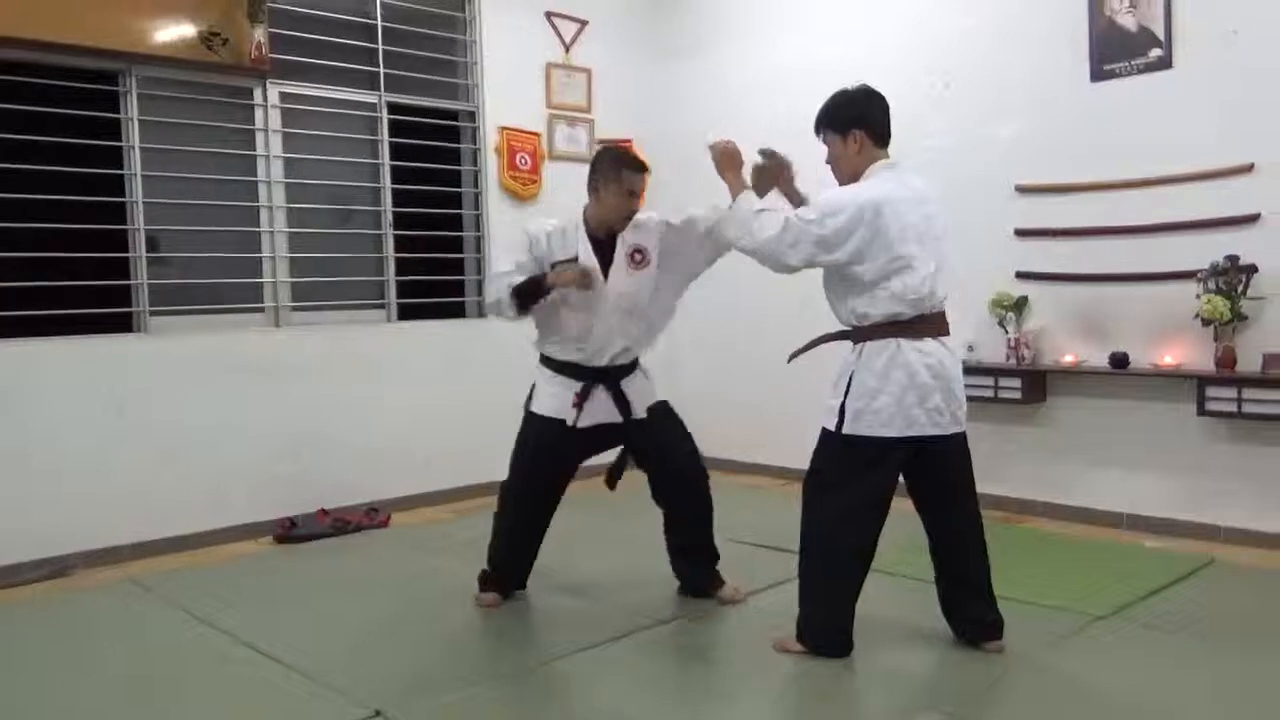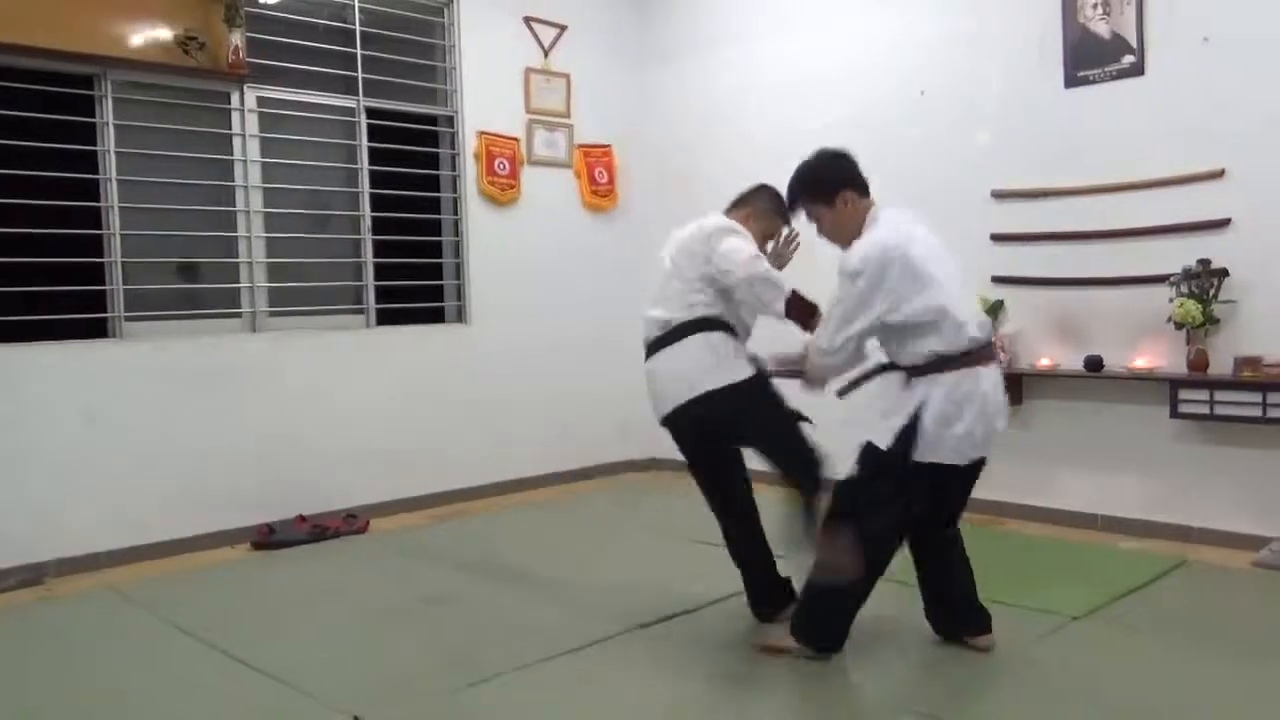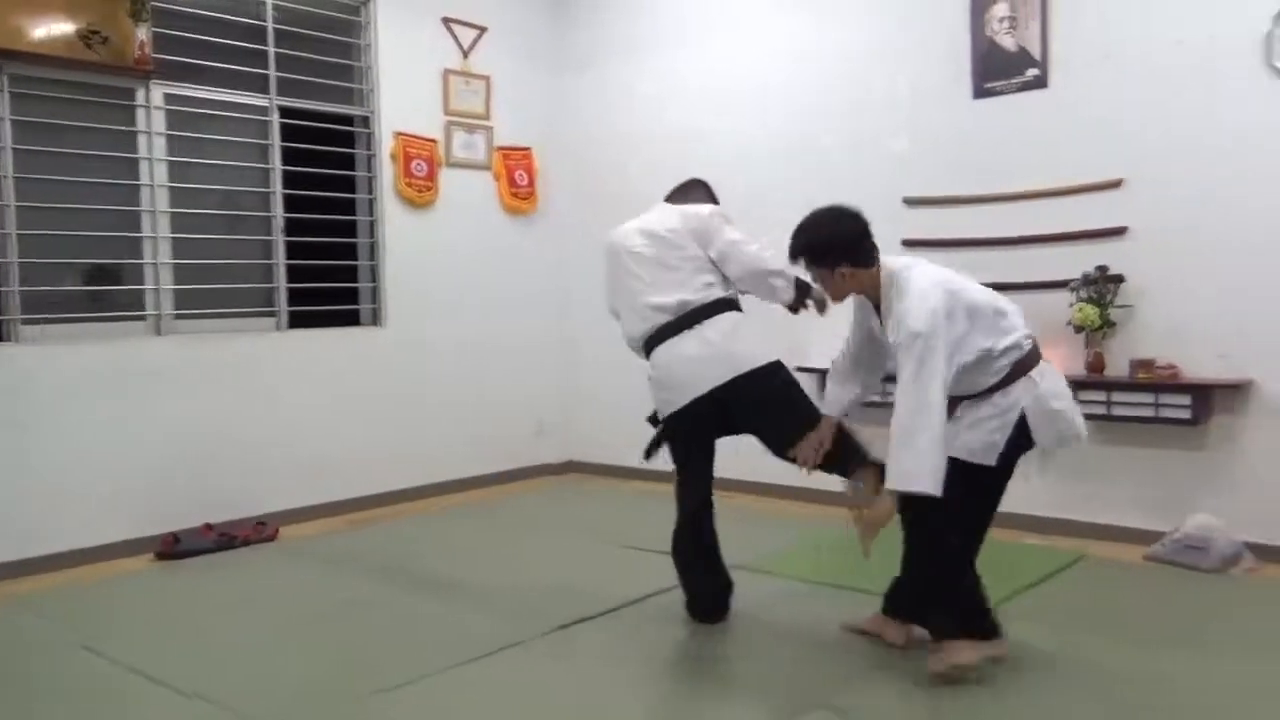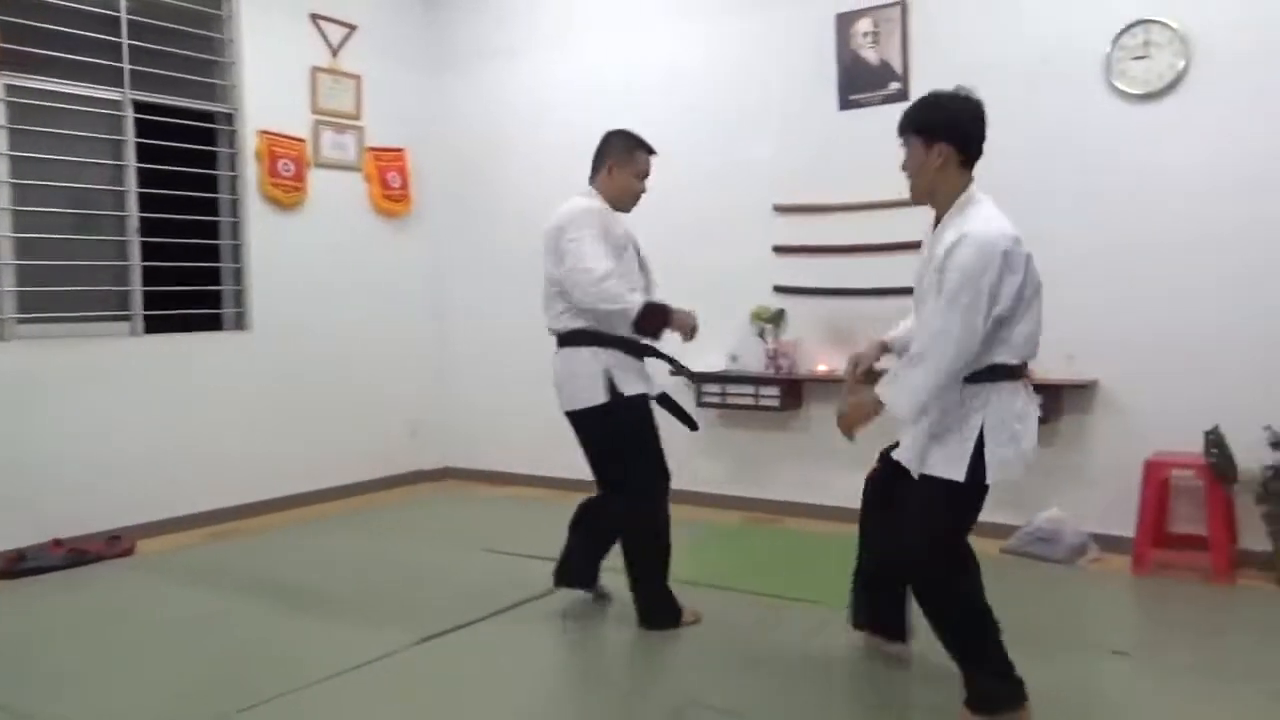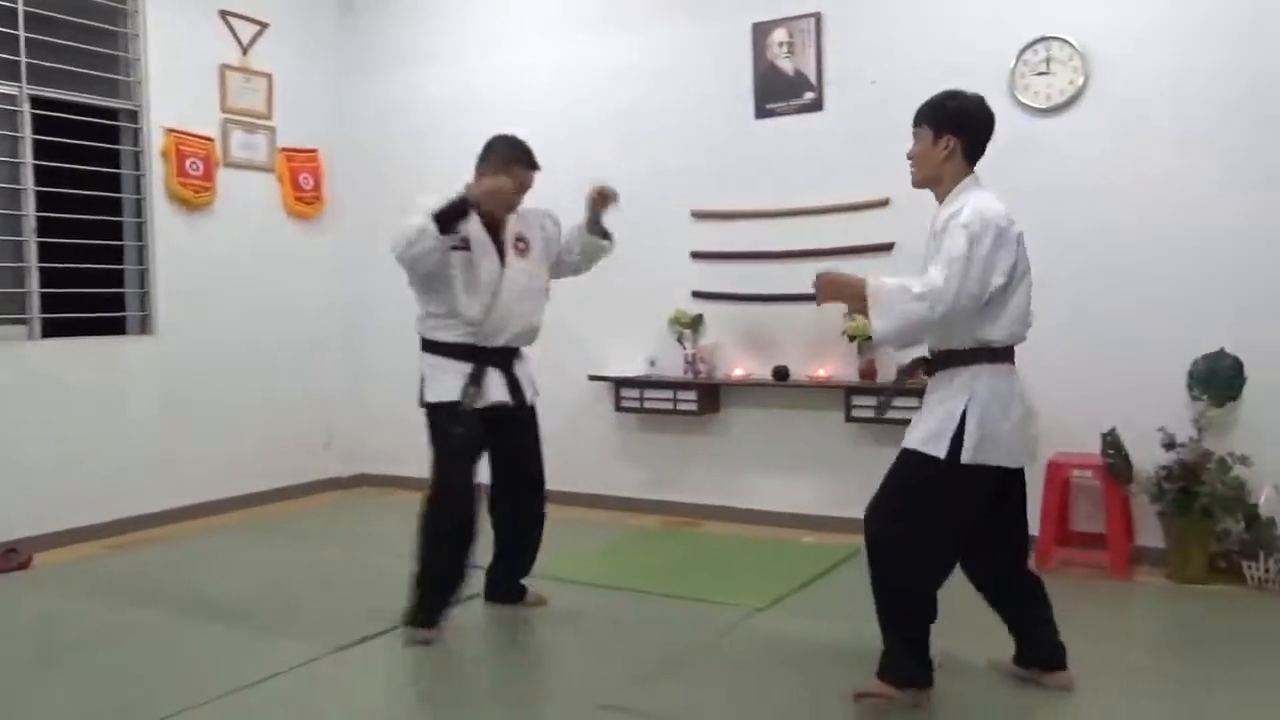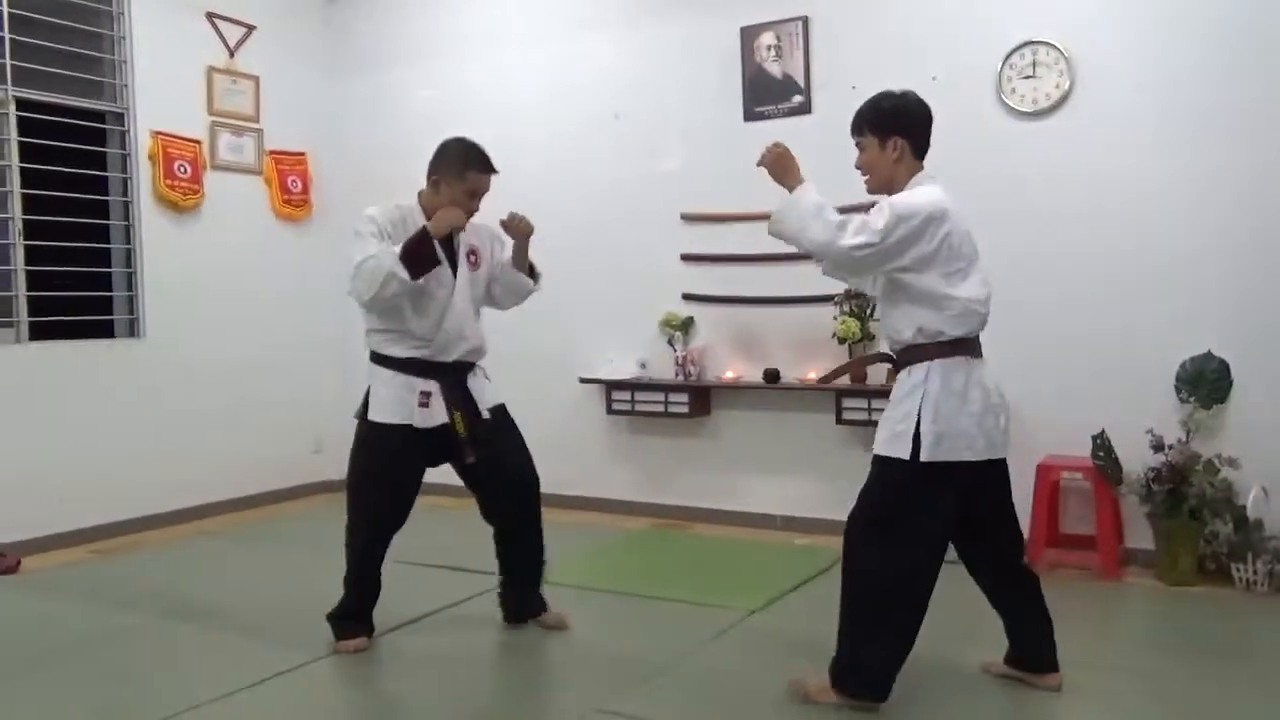
dt=0.4s
person 1, frame 1
left shoulder: (857, 203)
right shoulder: (914, 194)
left elbow: (774, 243)
left wrist: (736, 185)
right wrist: (794, 195)
left hip: (884, 372)
right hip: (935, 363)
left knee: (837, 503)
right knee: (949, 503)
left ankle: (823, 632)
right ankle: (982, 624)
person 1, frame 2
left shoulder: (874, 252)
right shoulder: (901, 229)
left elbow: (835, 344)
left wrist: (804, 362)
right wrist: (815, 358)
left hip: (943, 397)
right hip: (971, 389)
left knee: (860, 512)
right knee: (929, 515)
left ankle: (812, 633)
right ankle: (966, 622)
person 1, frame 3
left shoulder: (922, 307)
right shoulder: (875, 290)
left elbow: (918, 403)
right elbow: (860, 358)
left wrist: (894, 491)
right wrist: (827, 422)
left hip: (1012, 402)
right hip: (977, 397)
left knee: (939, 514)
right knee: (930, 508)
left ankle: (974, 633)
right ankle: (905, 613)
person 1, frame 4
left shoulder: (980, 239)
right shoulder: (954, 225)
left elbow: (950, 346)
left wrist: (876, 398)
right wrist: (888, 347)
left hip: (978, 414)
right hip: (955, 405)
left knee: (931, 550)
right knee: (886, 500)
right ankle: (884, 622)
person 1, frame 5
left shoulder: (977, 217)
right shoulder: (965, 214)
left elbow: (939, 300)
right elbow: (939, 301)
left wrist: (862, 293)
right wrist: (873, 296)
left hip: (974, 400)
right hip: (982, 396)
left knee: (896, 527)
right knee: (989, 540)
left ankle: (906, 671)
right ankle: (1044, 657)
person 1, frame 6
left shoulder: (917, 210)
right shoulder: (925, 209)
left elbow: (844, 251)
right elbow: (861, 257)
left wrist: (795, 184)
right wrist: (817, 211)
left hip: (937, 393)
right hip: (964, 390)
left knee: (881, 540)
right knee: (989, 535)
left ankle: (858, 678)
right ankle: (1035, 657)
person 2, frame 1
left shoulder: (656, 234)
right shoulder: (545, 238)
left elbow: (709, 239)
right elbow: (498, 294)
right wrist: (545, 283)
left hip: (627, 388)
right hip: (565, 392)
left knee: (684, 472)
right knee: (530, 489)
left ankle: (701, 575)
right ankle: (501, 578)
person 2, frame 2
left shoulder: (692, 238)
right shoulder: (728, 232)
right elbow: (749, 279)
left wrist: (770, 267)
right wrist: (806, 311)
left hip: (670, 373)
right hip: (711, 366)
left knee: (728, 493)
right knee: (791, 449)
left ankle: (773, 598)
person 2, frame 3
left shoulder: (616, 243)
right shoulder: (702, 219)
left elbow: (630, 321)
right elbow: (756, 267)
right wrist: (805, 292)
left hip: (672, 371)
right hip: (727, 350)
left knee: (694, 495)
right knee: (811, 434)
left ankle: (707, 599)
person 2, frame 4
left shoulder: (607, 222)
right shoulder: (584, 218)
right elbow: (598, 293)
left wrist: (660, 316)
right wrist: (665, 314)
left hip: (608, 370)
right hip: (598, 371)
left knee: (623, 482)
right knee: (644, 485)
left ankle: (577, 566)
right ankle: (657, 606)
person 2, frame 5
left shoulder: (530, 221)
right shoulder: (438, 216)
left elbow: (573, 256)
right elbow: (409, 253)
left wrist: (595, 216)
right wrist: (467, 203)
left hip: (507, 374)
right hip: (452, 376)
left knee: (520, 489)
right knee: (454, 492)
left ankle: (504, 582)
right ankle: (426, 607)
person 2, frame 6
left shoulder: (477, 236)
right shoulder: (381, 224)
left elbow: (506, 294)
right elbow: (370, 287)
left wrist: (520, 250)
right wrist: (427, 236)
left hip: (464, 386)
right hip: (400, 390)
left knee: (517, 487)
right knee: (375, 511)
left ankle: (522, 600)
right ankle: (353, 619)
